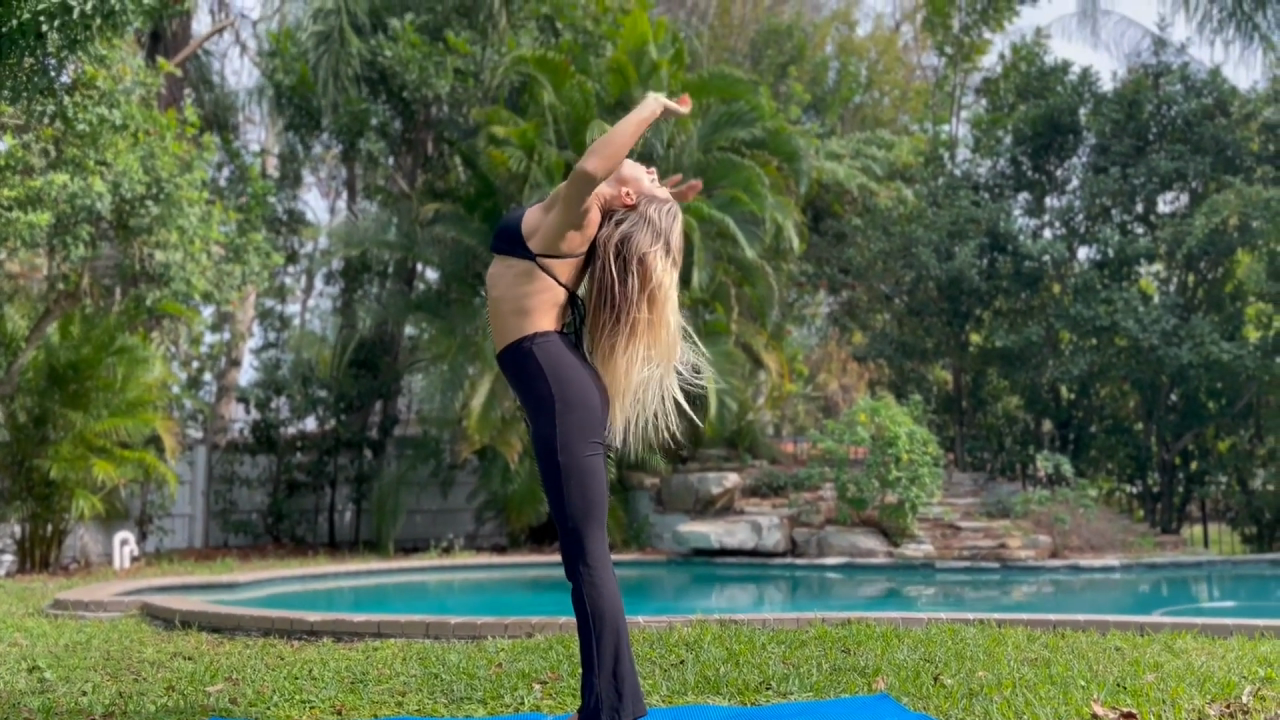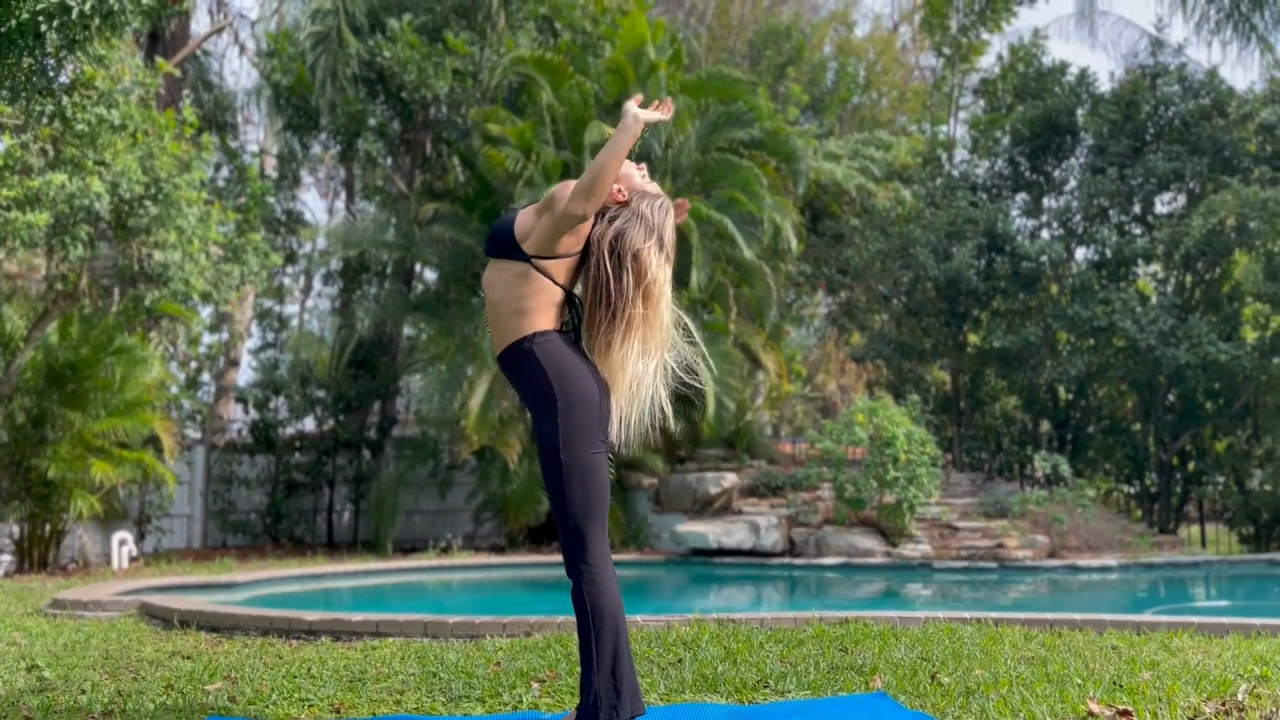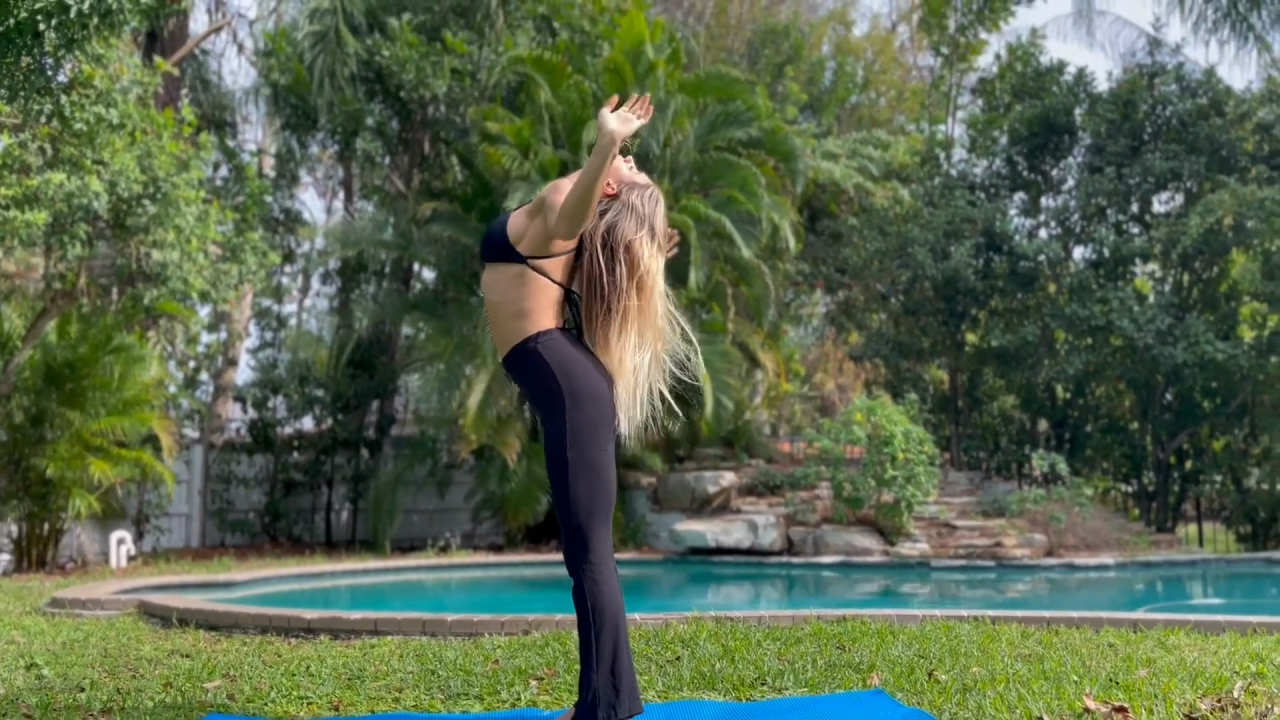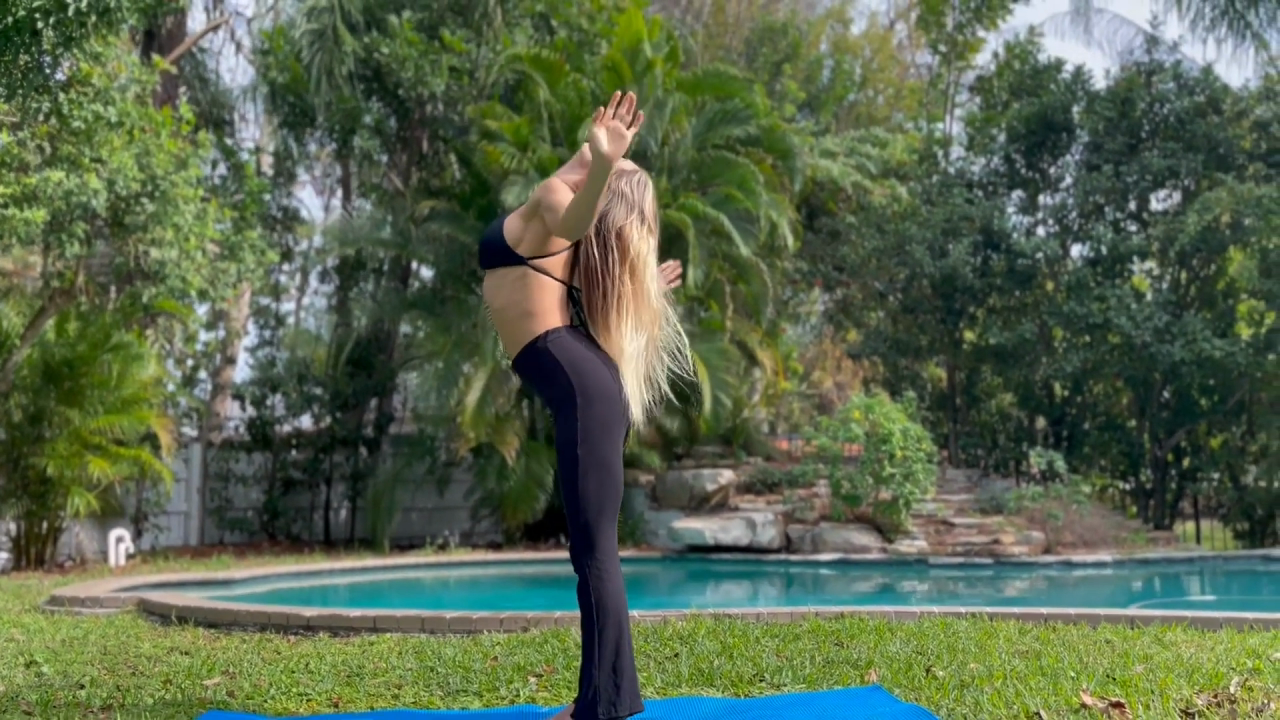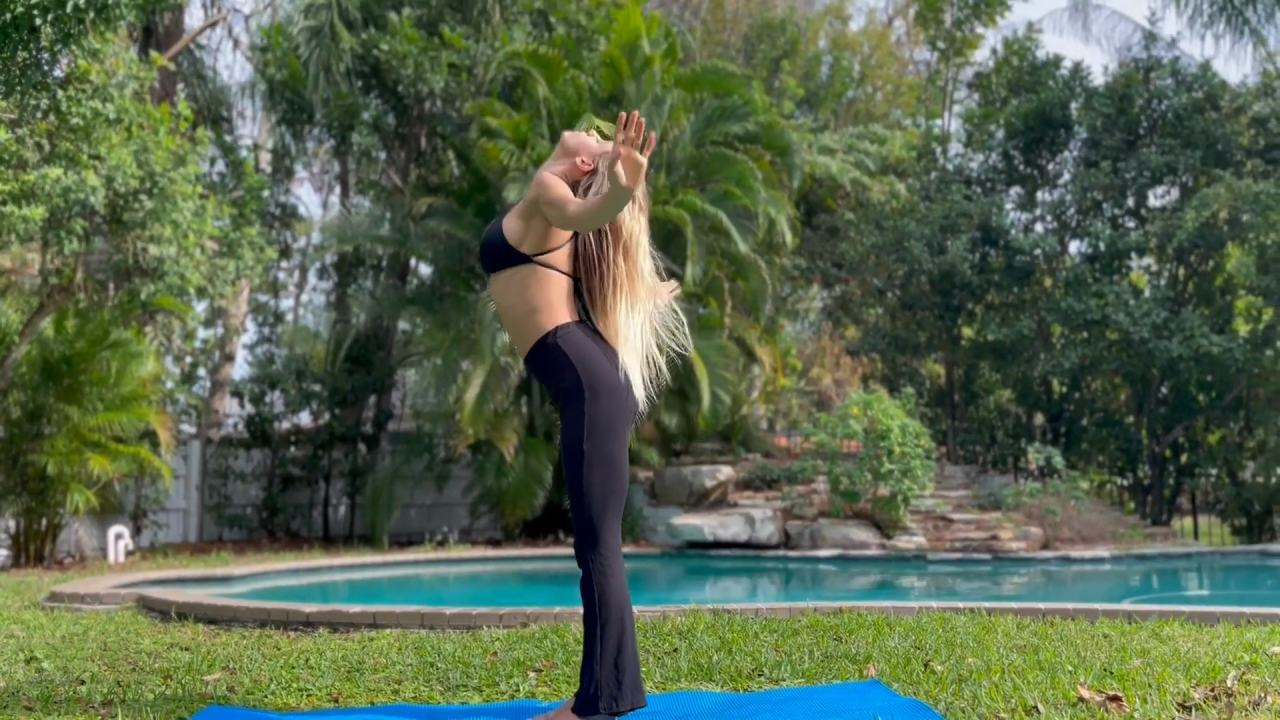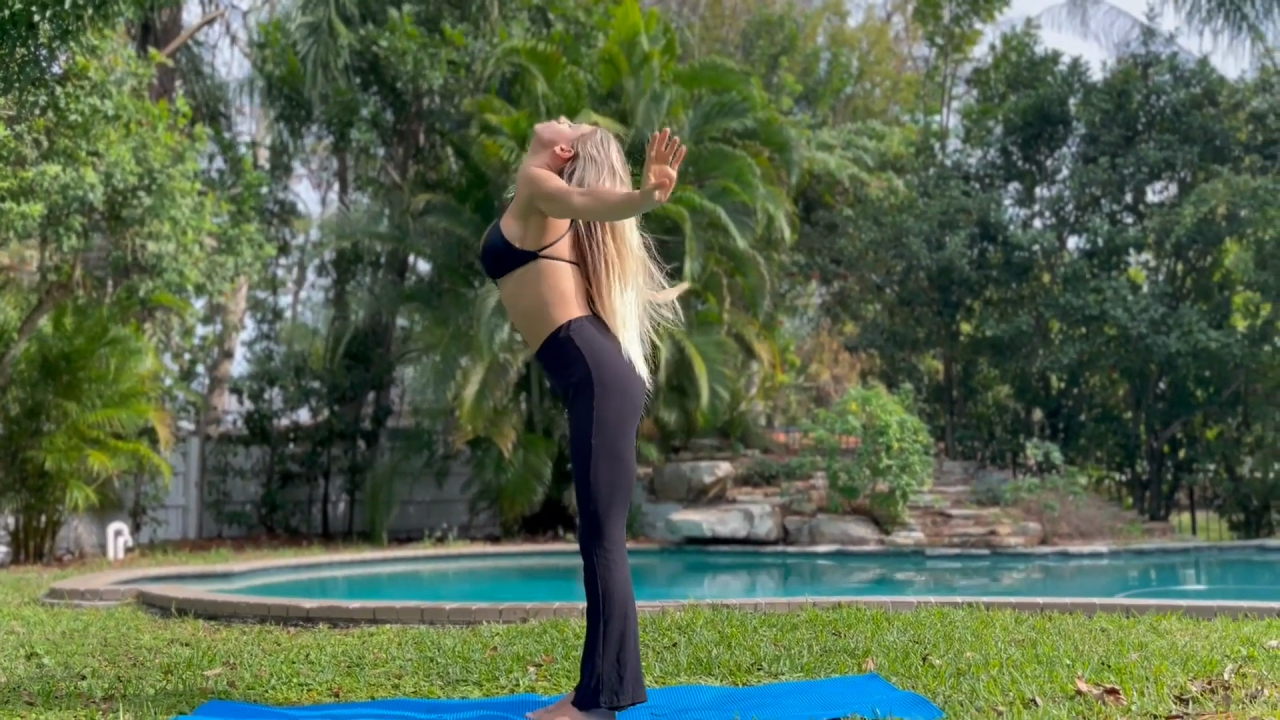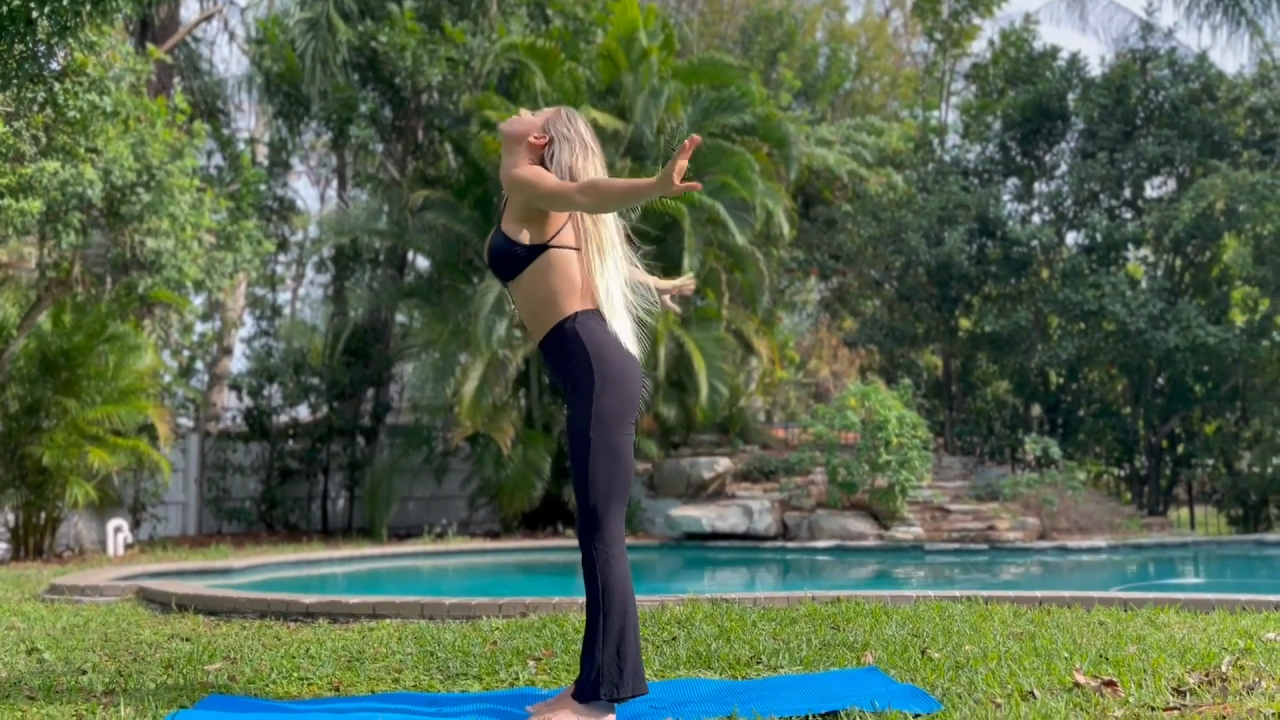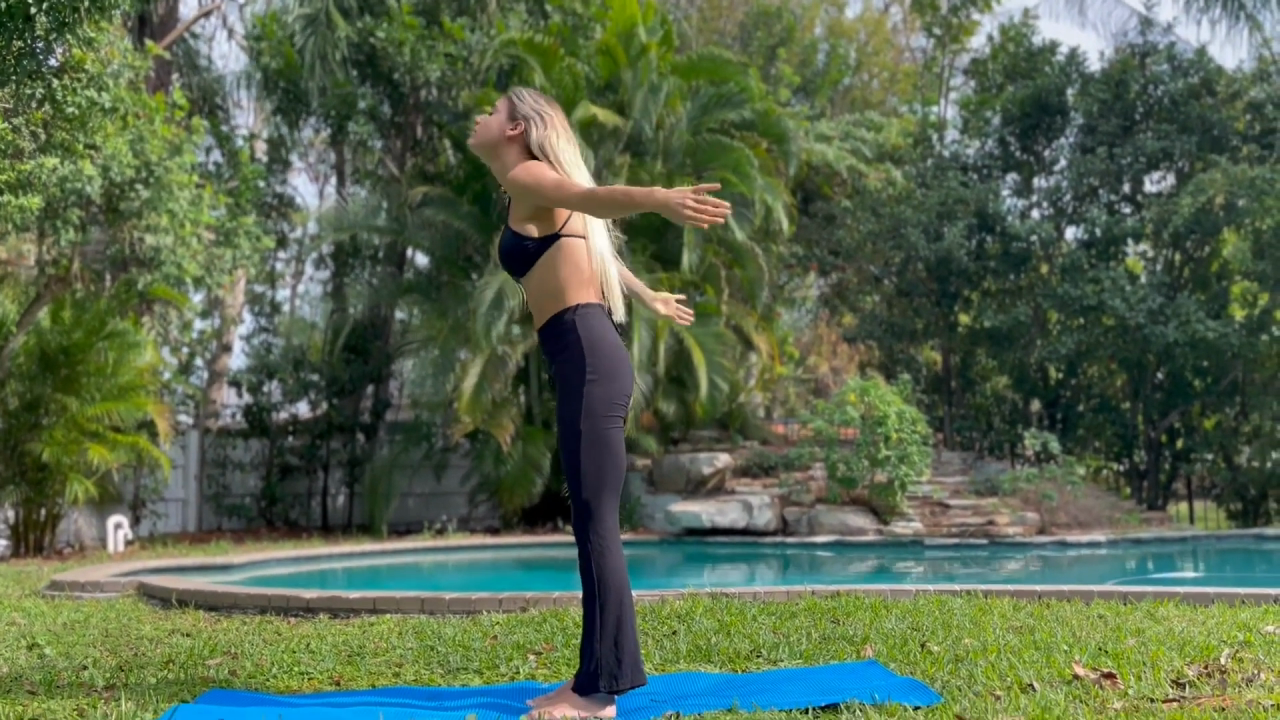
dt=0.2s
person 1, frame 1
left shoulder: (579, 210)
right shoulder: (587, 222)
left elbow: (592, 167)
left wrist: (652, 106)
right wrist: (657, 211)
left hip: (557, 387)
right hip: (560, 387)
left knee: (586, 555)
right knee: (584, 553)
person 1, frame 2
left shoulder: (566, 206)
right shoulder: (578, 223)
left elbow: (580, 202)
left wrist: (632, 122)
left hip: (561, 390)
right hip: (562, 389)
left knee: (586, 553)
right knee: (584, 552)
person 1, frame 3
left shoulder: (557, 195)
right shoulder: (556, 215)
left elbow: (567, 223)
left wrist: (607, 140)
left hip: (568, 388)
right hip: (568, 390)
left knee: (588, 553)
right knee: (586, 552)
person 1, frame 4
left shoulder: (553, 193)
right shoulder: (551, 210)
left elbow: (574, 222)
left wrist: (602, 162)
right wrist: (642, 280)
left hip: (581, 388)
right hip: (579, 388)
left knee: (593, 549)
right knee: (590, 548)
person 1, frame 5
left shoulder: (549, 188)
right shoulder: (545, 207)
left elbow: (584, 215)
left wrist: (620, 191)
right wrist: (645, 294)
left hip: (589, 383)
right hip: (587, 385)
left knee: (598, 545)
right knee: (595, 543)
person 1, frame 6
left shoulder: (538, 182)
right shoulder: (537, 204)
left elbow: (586, 202)
right elbow: (592, 255)
left wrist: (643, 196)
right wrist: (651, 293)
left hip: (597, 376)
right hip: (592, 378)
left knee: (602, 539)
right knee: (600, 538)
person 1, frame 7
left shoulder: (526, 179)
right shoulder: (528, 198)
left elbow: (586, 192)
right elbow: (592, 245)
left wrist: (660, 183)
right wrist: (657, 285)
left hip: (594, 369)
right hip: (590, 371)
left knee: (600, 533)
right knee: (597, 532)
person 1, frame 8
left shoulder: (527, 177)
right shoulder: (527, 194)
left elbow: (592, 197)
right elbow: (589, 243)
left wrist: (661, 200)
right wrist: (648, 295)
left hip: (586, 361)
right hip: (585, 360)
left knee: (595, 526)
right knee: (593, 525)
